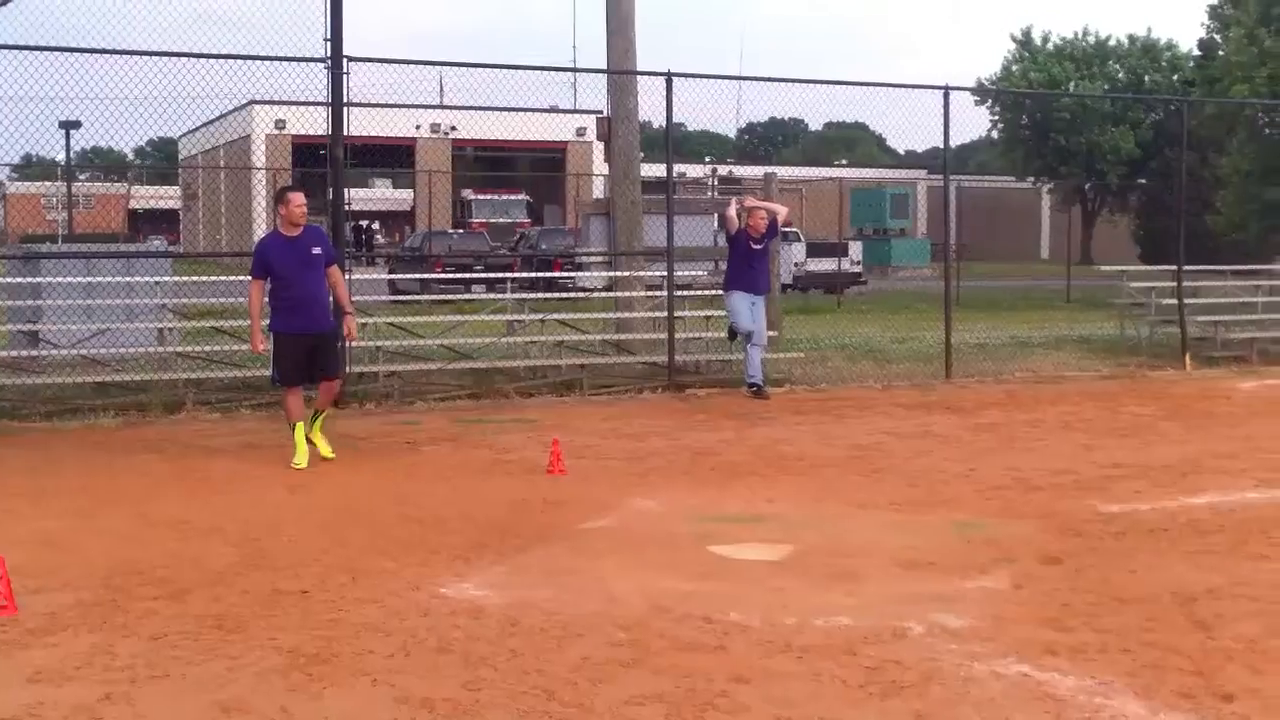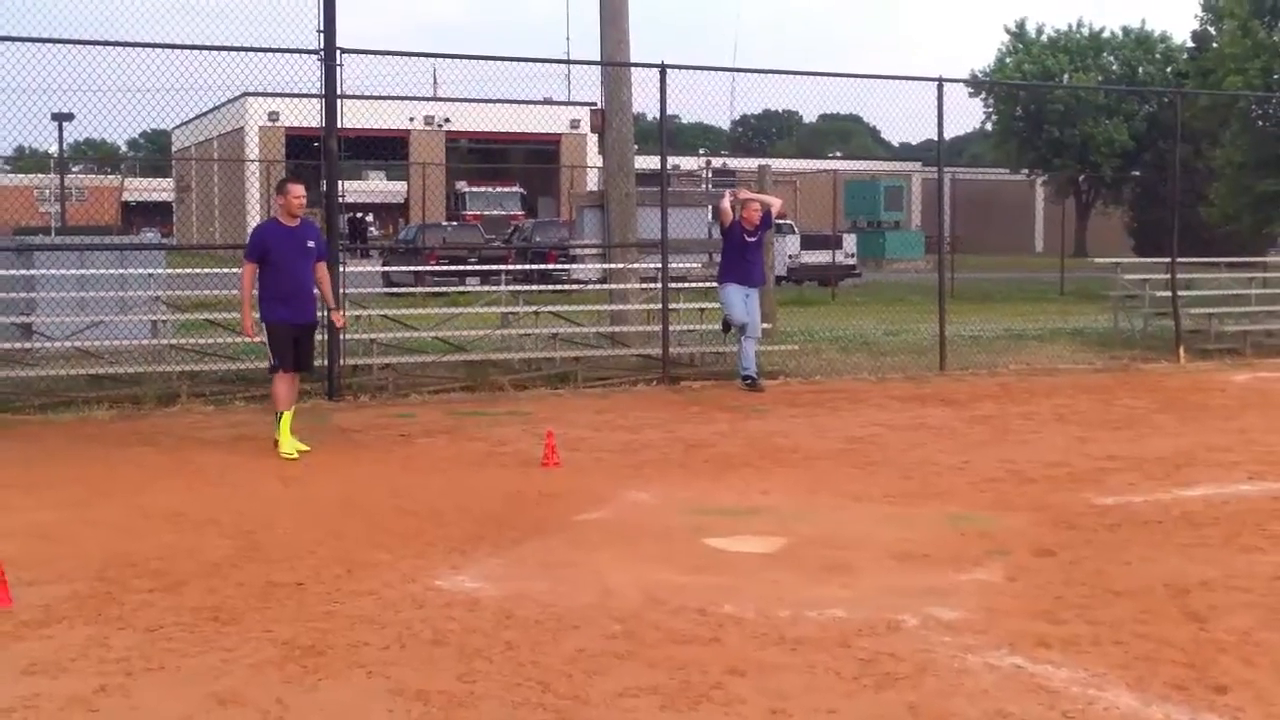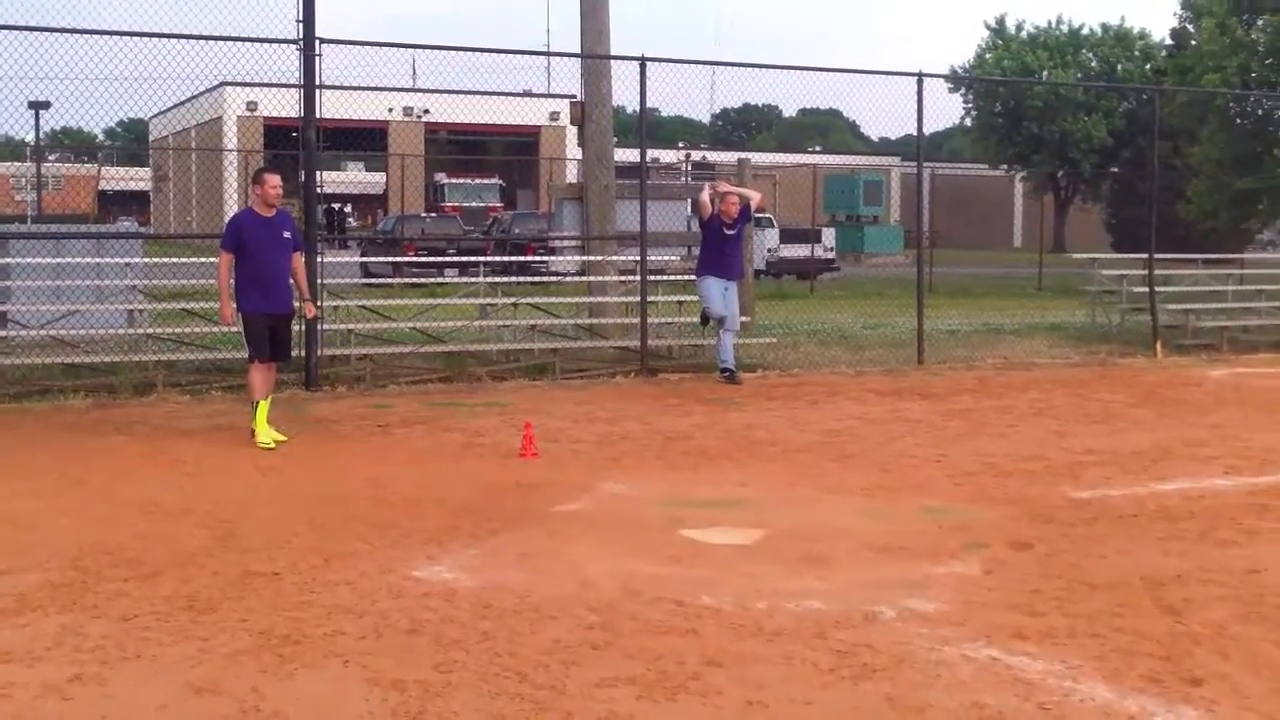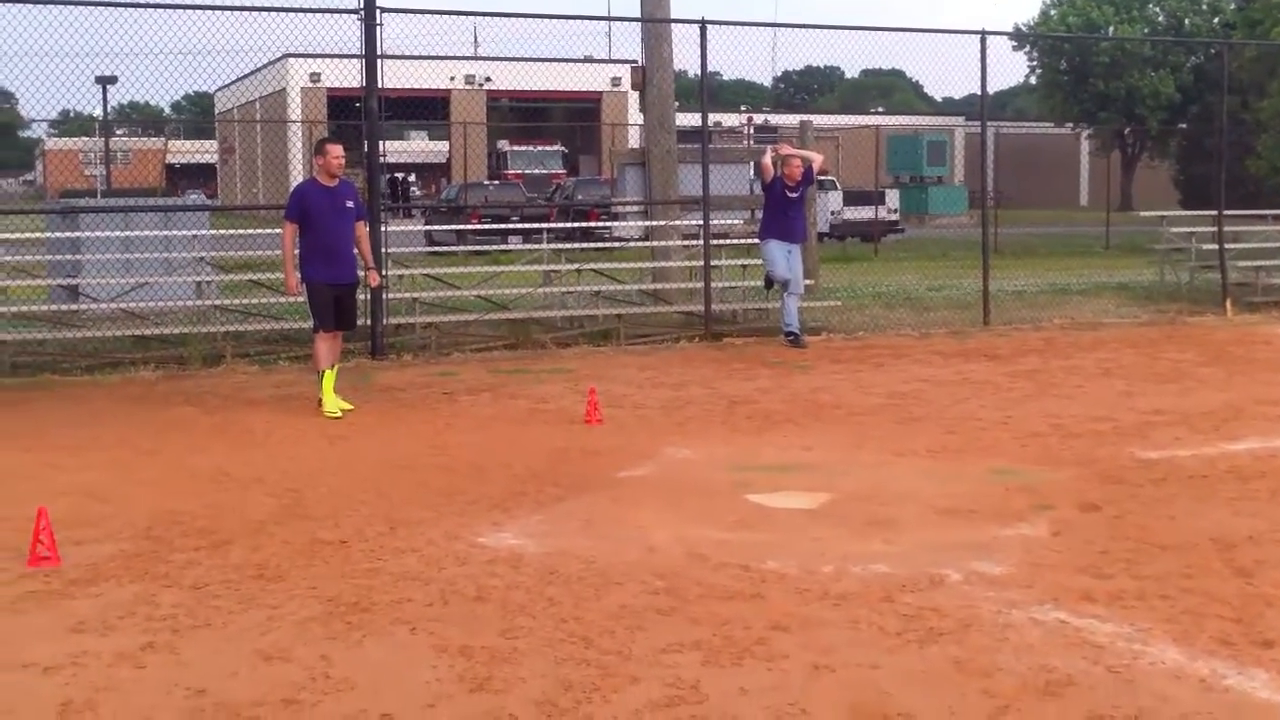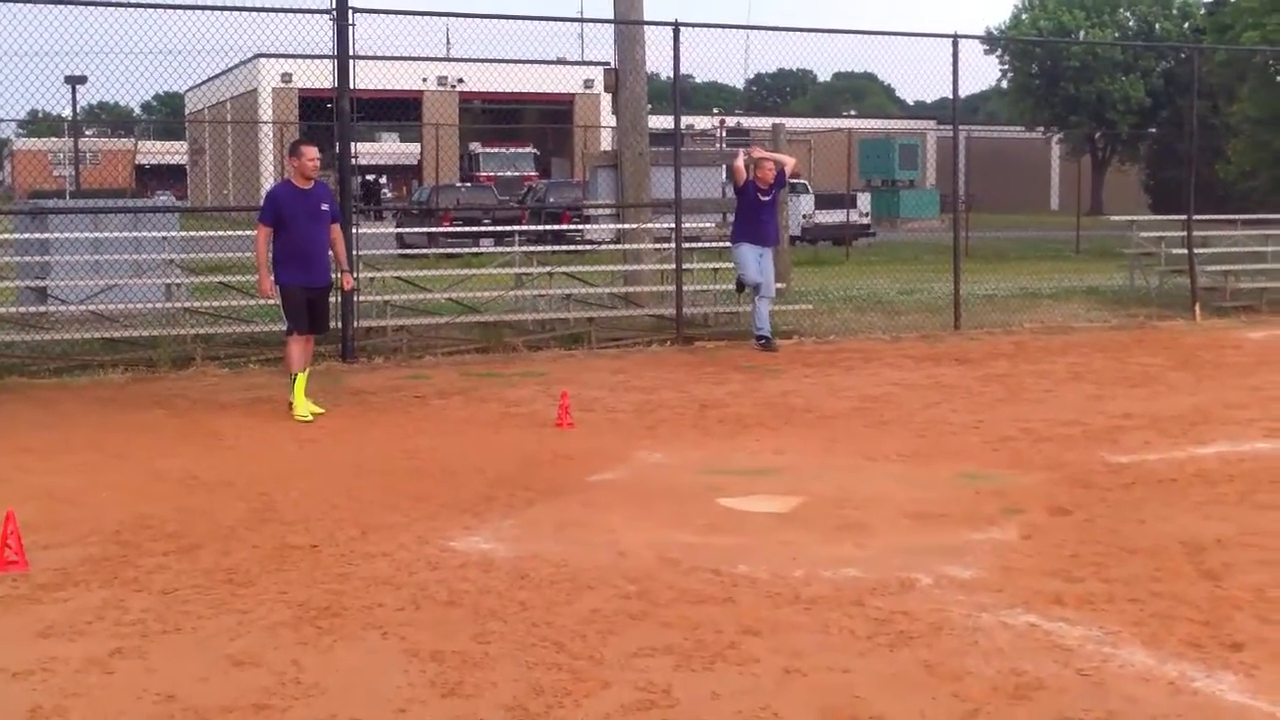
dt=1s
person 1, frame 1
left shoulder: (318, 236)
right shoulder: (267, 246)
left elbow: (334, 276)
right elbow: (256, 288)
left wrist: (348, 312)
right wrist: (255, 330)
left hip: (323, 327)
right hip: (287, 331)
left knee: (332, 381)
right knee: (292, 386)
left ankle: (315, 430)
right ankle: (300, 445)
person 1, frame 2
left shoulder: (312, 231)
right shoulder: (264, 232)
left elbow: (321, 272)
right elbow: (249, 272)
left wrist: (332, 307)
right wrist: (246, 313)
left hip: (306, 317)
right hip: (277, 317)
left knee: (295, 373)
right knee: (282, 372)
left ankle: (285, 432)
right ankle: (283, 435)
person 1, frame 3
left shoulder: (287, 221)
right shoulder: (240, 222)
left elbow: (296, 263)
right elbow: (225, 263)
left wrist: (306, 298)
right wrist: (225, 302)
left hip: (283, 307)
right hip: (253, 307)
left knee: (273, 363)
right knee: (259, 362)
left ankle: (263, 421)
right ankle: (259, 425)
person 1, frame 4
left shoulder: (350, 190)
right shoulder: (303, 192)
left elbow: (360, 231)
right elbow: (289, 233)
left wrist: (370, 266)
right wrist: (290, 272)
left hip: (347, 276)
right hip: (318, 277)
left knee: (338, 332)
right knee: (324, 332)
left ankle: (330, 390)
right ankle: (326, 394)
person 1, frame 5
left shoulder: (325, 192)
right shoulder: (278, 194)
left elbow: (335, 233)
right elbow: (263, 236)
left wrist: (345, 269)
right wrist: (264, 275)
left hip: (320, 279)
right hip: (290, 280)
left knee: (310, 335)
right knee: (296, 334)
left ankle: (301, 394)
right ankle: (297, 398)
person 2, frame 1
left shoulder: (766, 235)
right shoulder: (739, 236)
left elbow: (783, 211)
right elbow: (730, 215)
left wrist: (756, 203)
right wrist: (733, 205)
left hip: (758, 295)
right hip: (736, 292)
left knee: (757, 340)
right knee: (746, 327)
left ankle: (754, 383)
right ankle: (735, 326)
person 2, frame 2
left shoulder: (760, 227)
right shoulder: (733, 228)
left elbow: (777, 203)
right elbow: (724, 207)
left wrist: (750, 195)
right wrist: (728, 197)
left hip: (752, 287)
right hip: (731, 284)
left knee: (752, 332)
right knee: (740, 319)
left ankle: (748, 376)
right ankle: (729, 319)
person 2, frame 3
left shoulder: (740, 220)
right shoulder: (711, 221)
left elbow: (756, 196)
right elbow: (703, 200)
left wrist: (730, 189)
right wrist: (707, 189)
left hip: (731, 280)
right hip: (709, 277)
left knee: (730, 325)
right knee: (718, 312)
left ankle: (726, 368)
right ankle: (707, 312)
person 2, frame 4
left shoulder: (803, 182)
right shoulder: (774, 184)
left elbow: (819, 158)
right elbow: (765, 163)
left wrist: (792, 151)
right wrist: (769, 152)
left hip: (795, 243)
right hip: (772, 240)
left knee: (794, 289)
right knee: (782, 275)
left ankle: (791, 332)
right ankle: (772, 276)
person 2, frame 5
left shoulder: (775, 185)
right shoulder: (747, 187)
left elbow: (791, 161)
right elbow: (738, 166)
left wrist: (764, 154)
right wrist: (741, 155)
left hip: (766, 246)
right hip: (744, 244)
left knee: (765, 292)
right knee: (753, 279)
left ankle: (762, 336)
right ankle: (743, 279)
